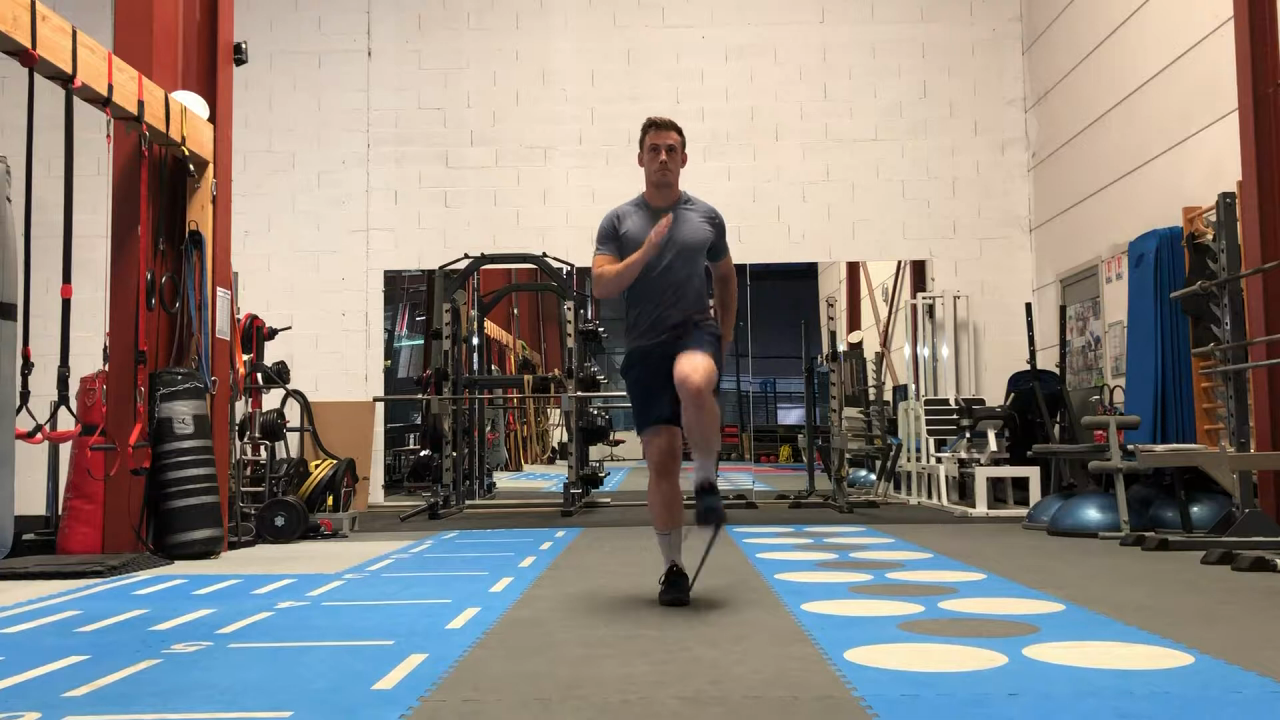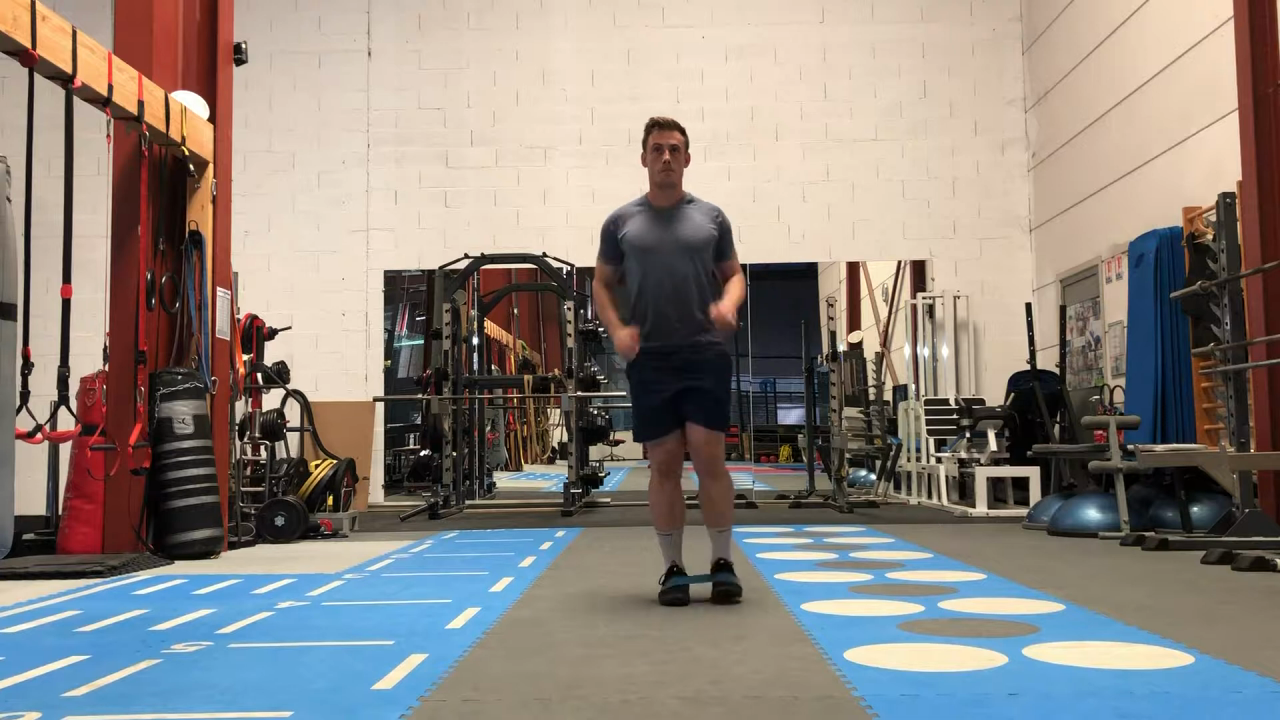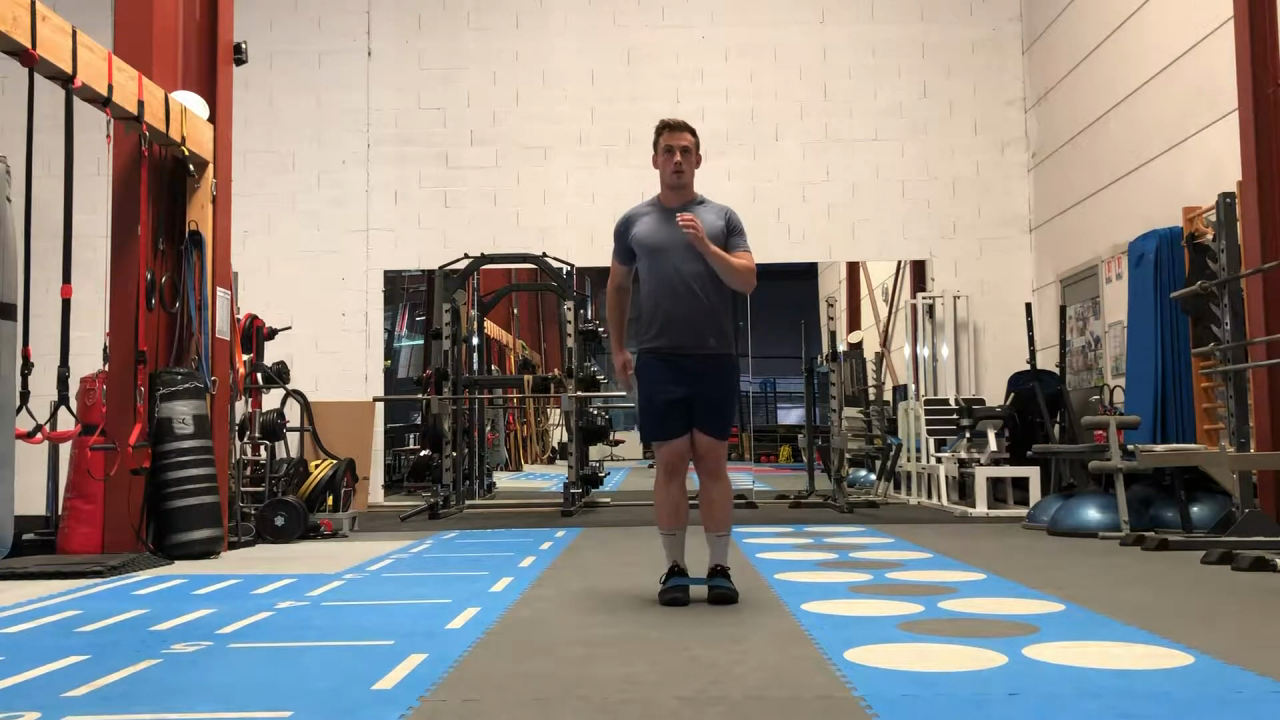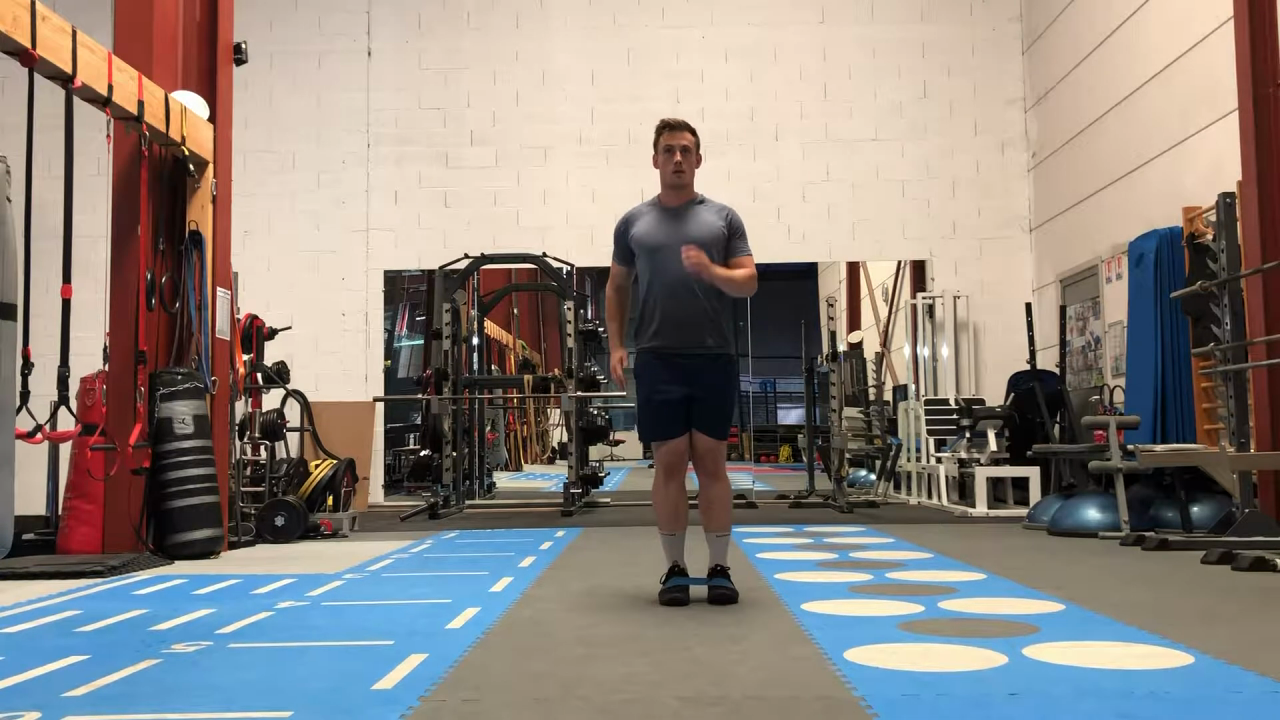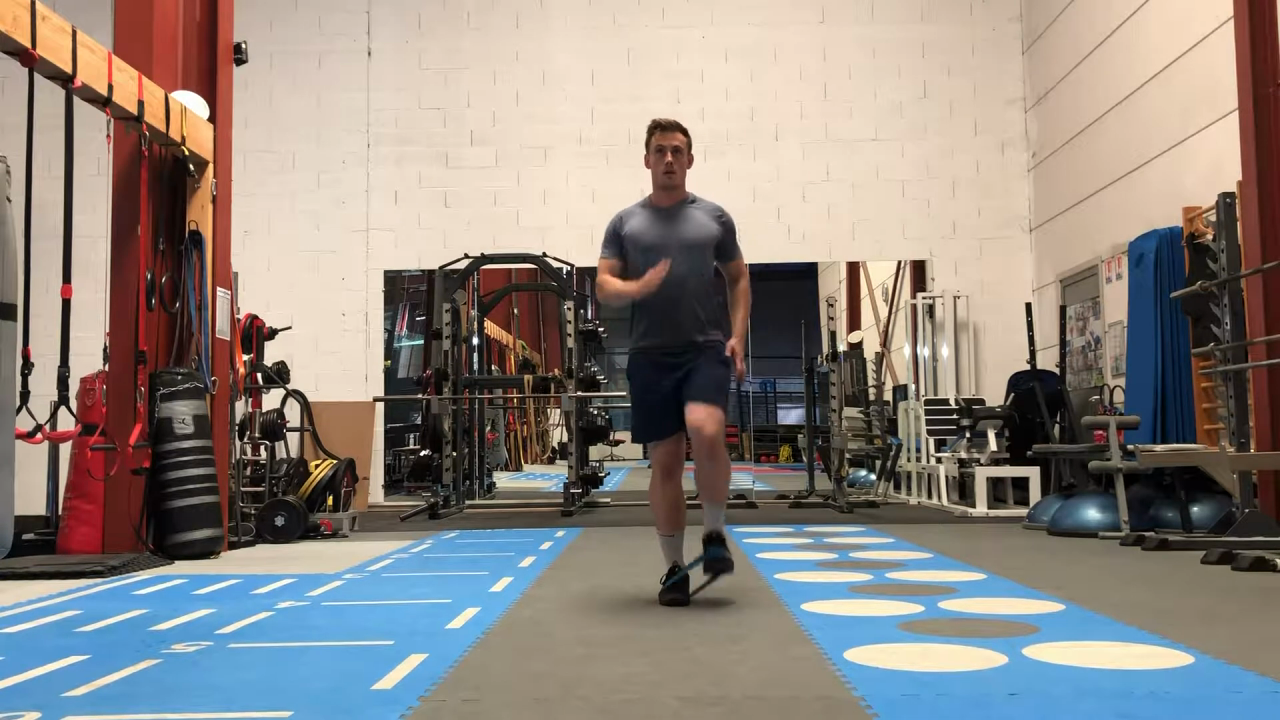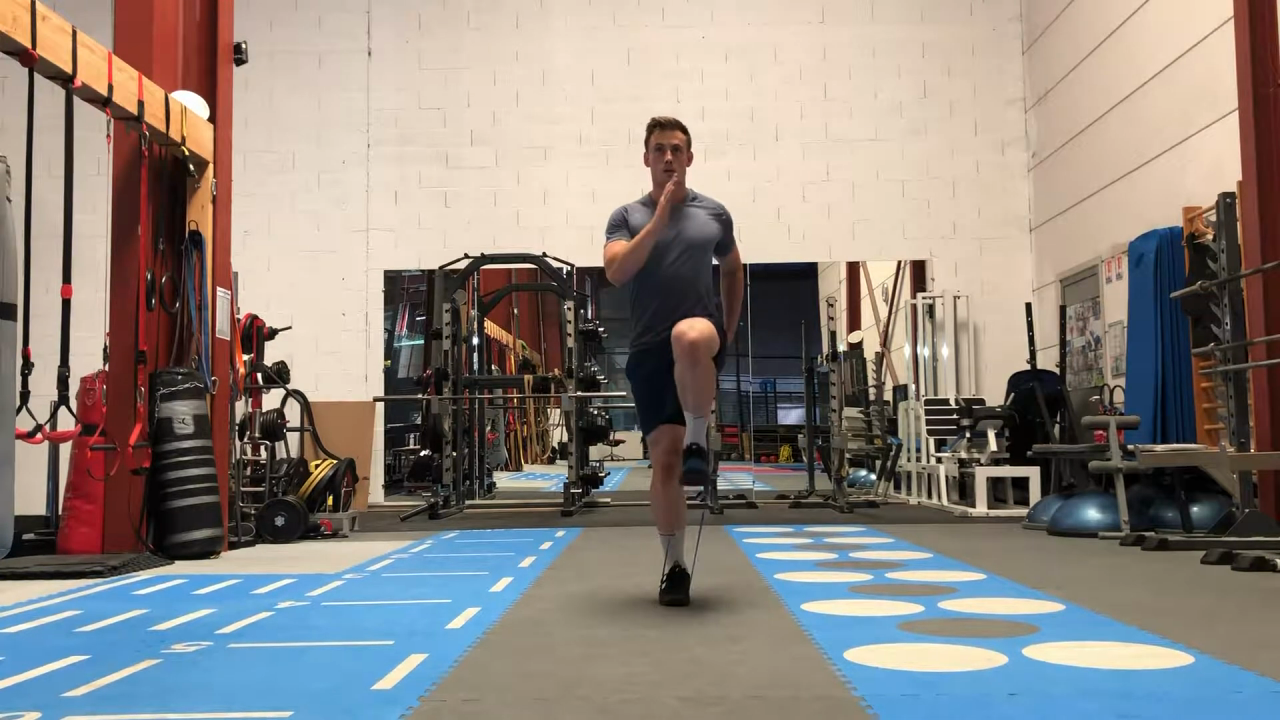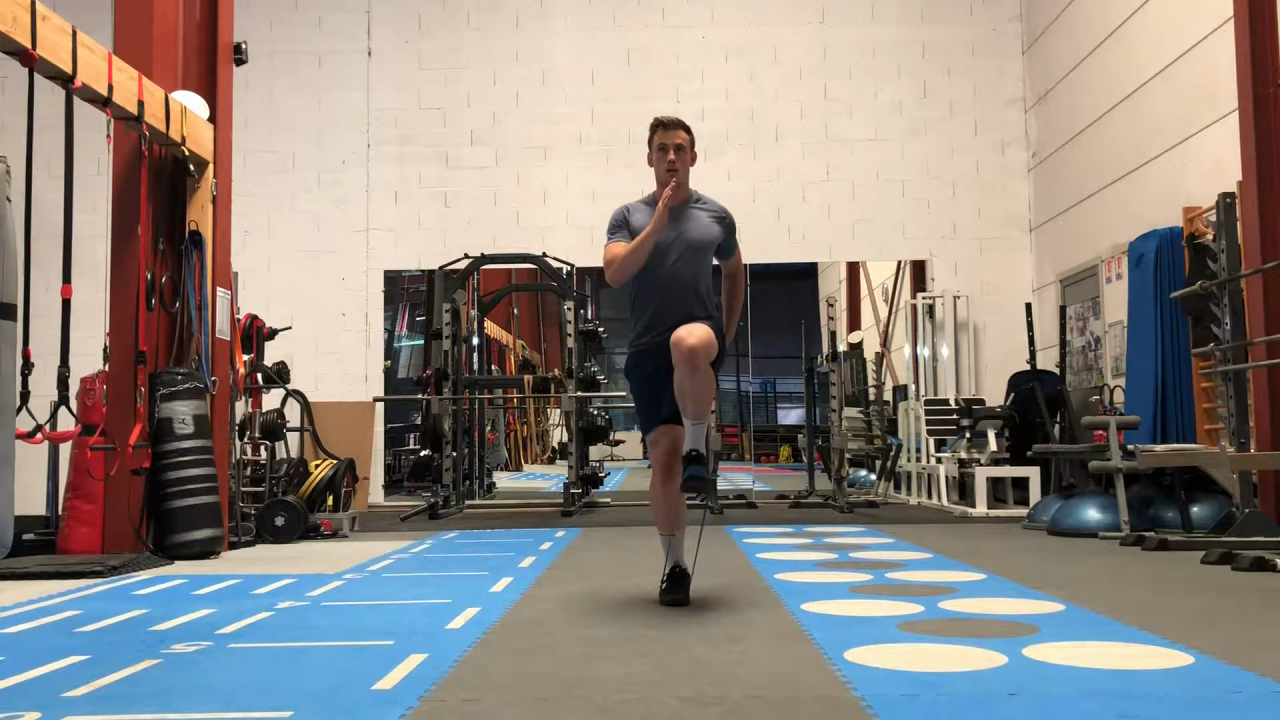
dt=0.3s
person 1, frame 1
left shoulder: (707, 216)
right shoulder: (619, 220)
left elbow: (726, 278)
right elbow: (602, 284)
left wrist: (723, 330)
right wrist: (648, 250)
left hip: (695, 334)
right hip: (645, 351)
left knee: (694, 379)
right knee: (662, 458)
left ankle: (706, 481)
right ankle: (673, 567)
person 1, frame 2
left shoulder: (711, 217)
right shoulder: (621, 222)
left elbow: (733, 275)
right elbow: (602, 283)
left wrist: (727, 305)
right wrist: (617, 329)
left hip: (706, 353)
right hip: (651, 359)
left knee: (708, 459)
right knee: (665, 463)
left ankle: (722, 562)
right ankle: (673, 568)
person 1, frame 3
left shoulder: (722, 217)
right shoulder: (633, 222)
left elbow: (747, 280)
right elbow: (617, 287)
left wrist: (705, 245)
right wrist: (618, 349)
left hip: (714, 358)
right hip: (657, 361)
left knee: (711, 462)
right knee: (670, 463)
left ankle: (719, 568)
right ankle: (675, 569)
person 1, frame 4
left shoulder: (723, 217)
right shoulder: (633, 222)
left elbow: (749, 282)
right elbow: (616, 288)
left wrist: (712, 270)
right wrist: (616, 347)
left hip: (713, 358)
right hip: (656, 360)
left knee: (711, 463)
right knee: (669, 464)
left ankle: (719, 568)
right ankle: (675, 568)
person 1, frame 5
left shoulder: (715, 216)
right shoulder: (625, 222)
left elbow: (738, 278)
right elbow: (602, 286)
left wrist: (738, 335)
right wrist: (636, 288)
left hip: (704, 347)
right hip: (650, 355)
left knee: (707, 435)
right knee: (665, 461)
left ankle: (714, 534)
right ankle: (674, 567)
person 1, frame 6
left shoulder: (714, 213)
right shoulder: (627, 215)
left elbow: (733, 269)
right elbow: (615, 270)
left wrist: (729, 326)
right wrist: (658, 221)
left hip: (699, 334)
right hip: (649, 347)
left knee: (689, 335)
right knee: (664, 457)
left ankle: (698, 446)
right ankle: (675, 567)
person 1, frame 7
left shoulder: (717, 215)
right shoulder: (629, 215)
left elbow: (734, 272)
right elbow: (614, 273)
left wrist: (728, 330)
right wrist: (657, 222)
left hip: (698, 332)
right hip: (648, 348)
left knee: (687, 344)
right knee: (662, 458)
left ankle: (696, 450)
right ankle: (675, 568)
